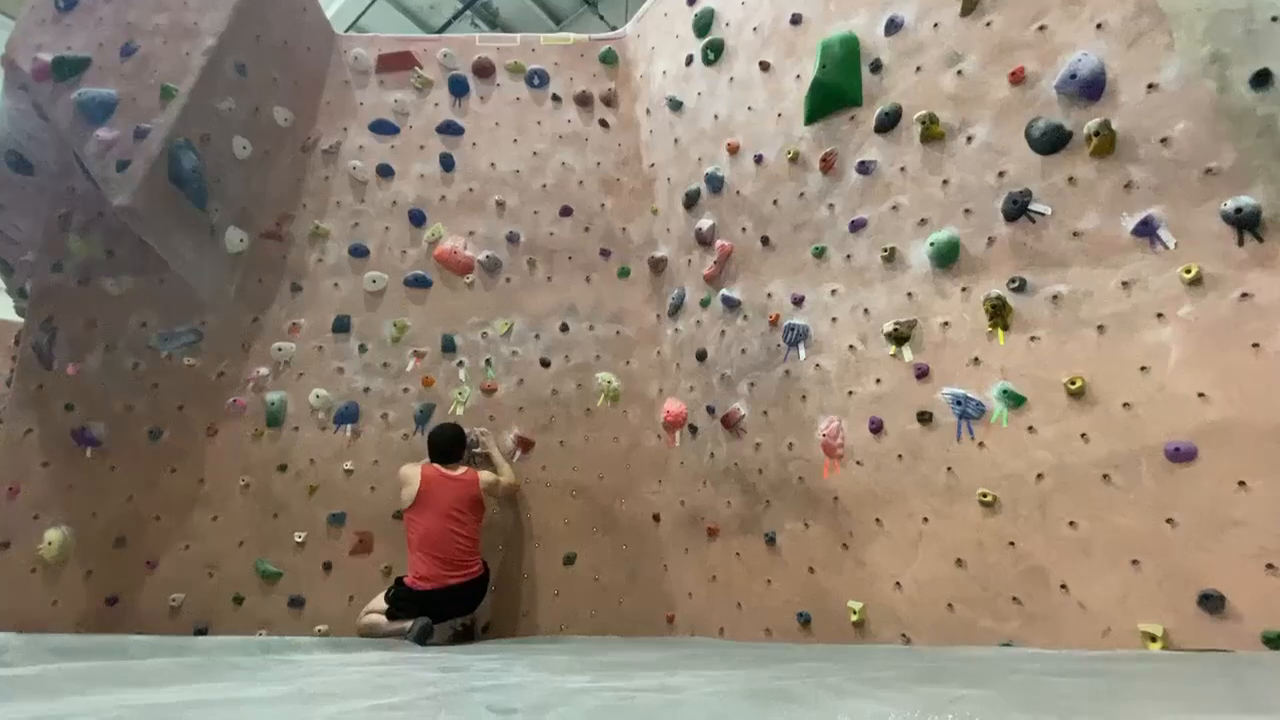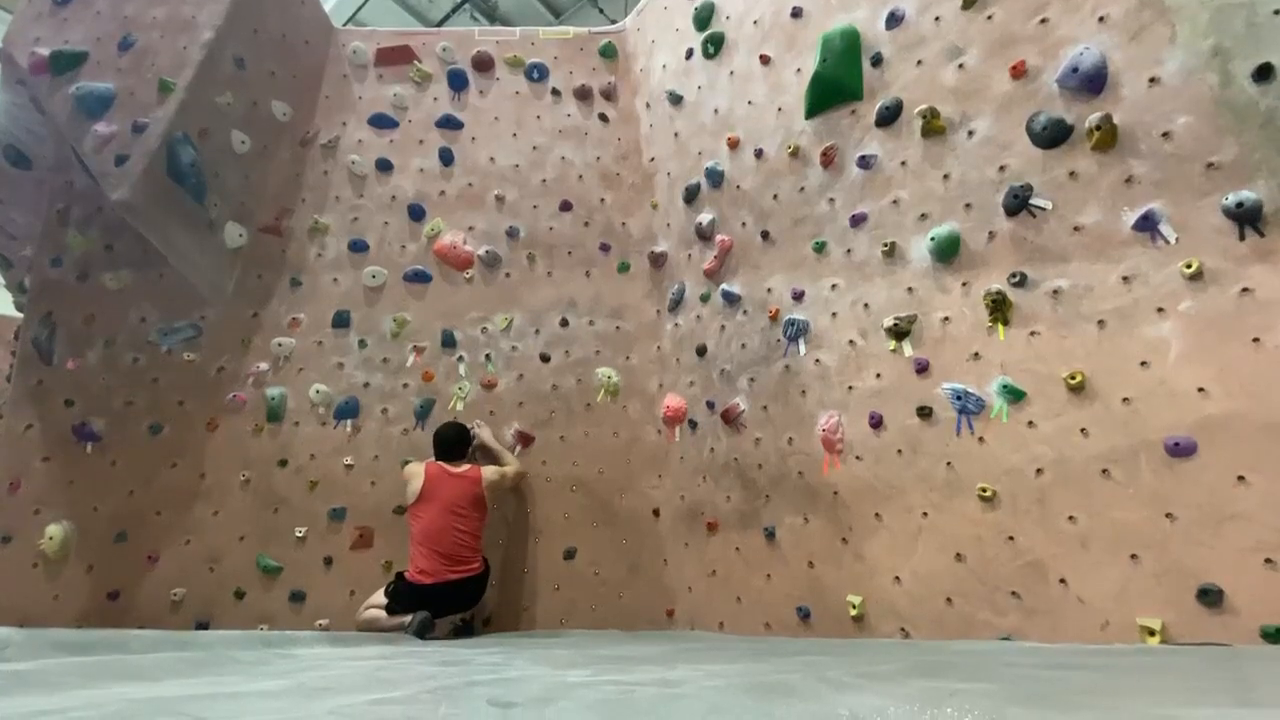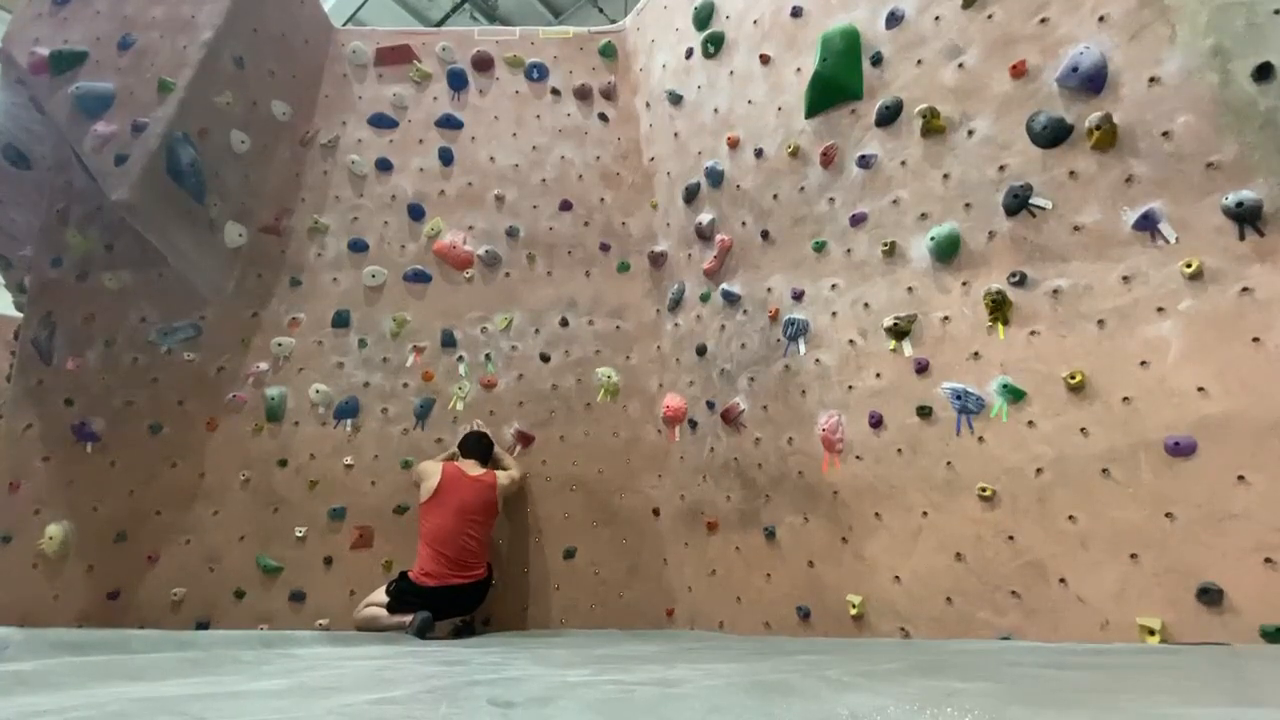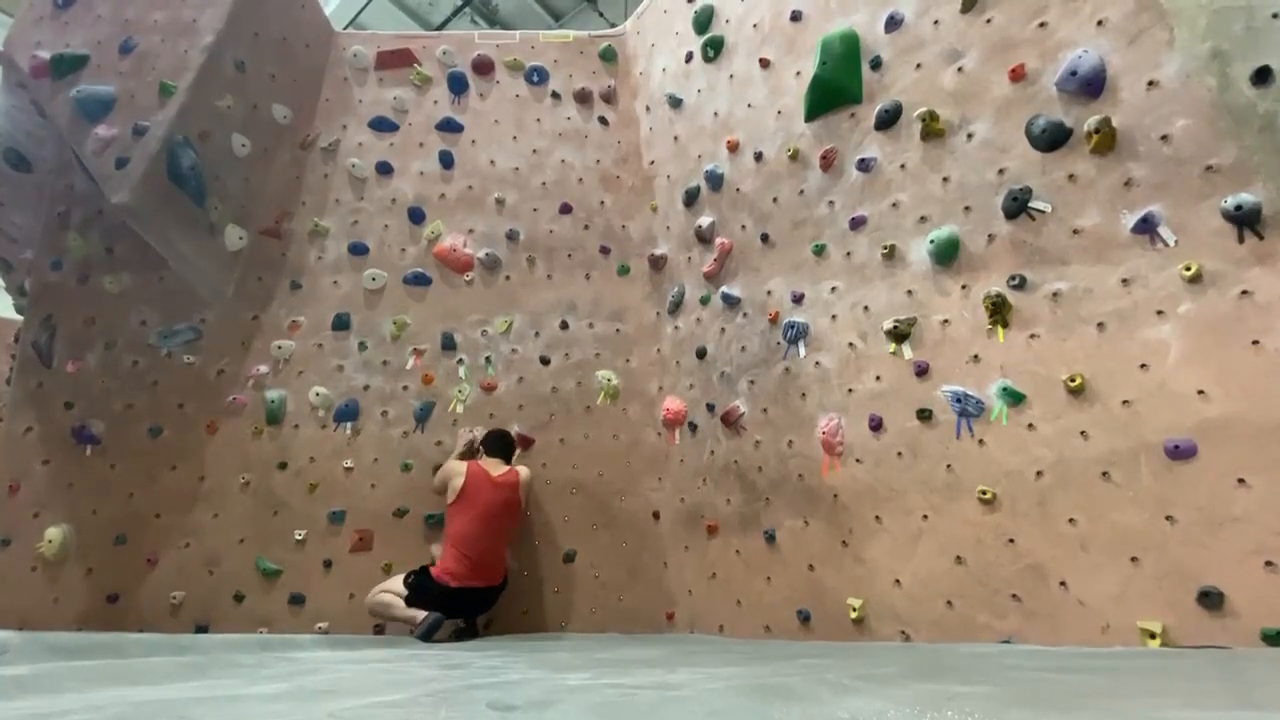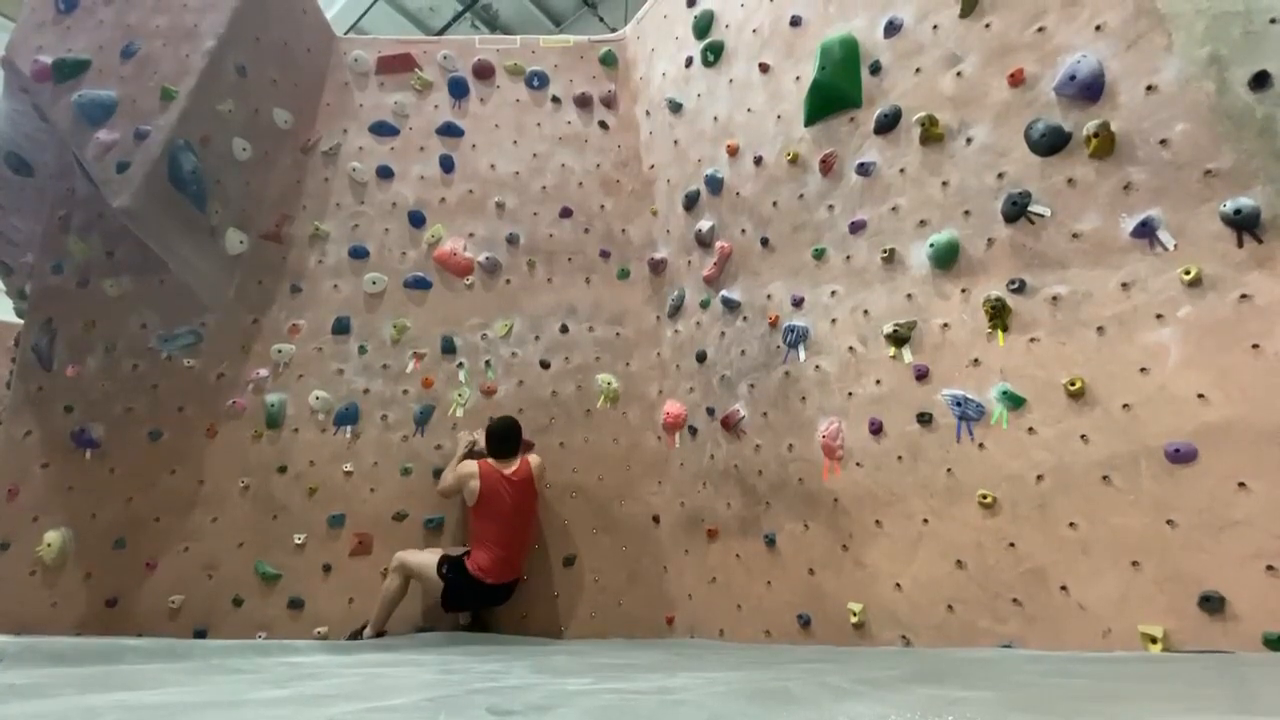
dt=1s
person 1, frame 1
left shoulder: (410, 475)
right shoulder: (481, 480)
right elbow: (511, 483)
left wrist: (439, 452)
right wrist: (492, 449)
left hip: (425, 593)
right hip: (472, 590)
left knee: (365, 622)
left ankle: (412, 626)
right ankle: (463, 622)
person 1, frame 2
left shoulder: (414, 473)
right shoulder: (485, 477)
right elbow: (516, 469)
left wrist: (450, 447)
right wrist: (489, 441)
left hip: (424, 588)
right hip: (471, 587)
left knee: (364, 617)
left ankle: (411, 620)
person 1, frame 3
left shoulder: (431, 472)
right shoulder: (499, 482)
right elbow: (515, 472)
left wrist: (456, 449)
right wrist: (488, 445)
left hip: (428, 589)
right hip: (474, 592)
left knee: (362, 616)
left ankle: (410, 620)
right ankle: (462, 621)
person 1, frame 4
left shoulder: (457, 470)
right shoulder: (522, 477)
left elbow: (437, 486)
left wrist: (459, 451)
left hip: (448, 588)
right hip: (489, 593)
left knee: (374, 600)
left ankle: (422, 616)
right ankle: (470, 623)
person 1, frame 5
left shoulder: (470, 471)
right shoulder: (534, 466)
left elbow: (443, 489)
left wrist: (461, 452)
right wrist: (485, 453)
left hip: (479, 582)
right hip: (508, 584)
left knee: (402, 561)
right knee: (432, 555)
left ankle: (370, 634)
right ankle: (469, 623)
